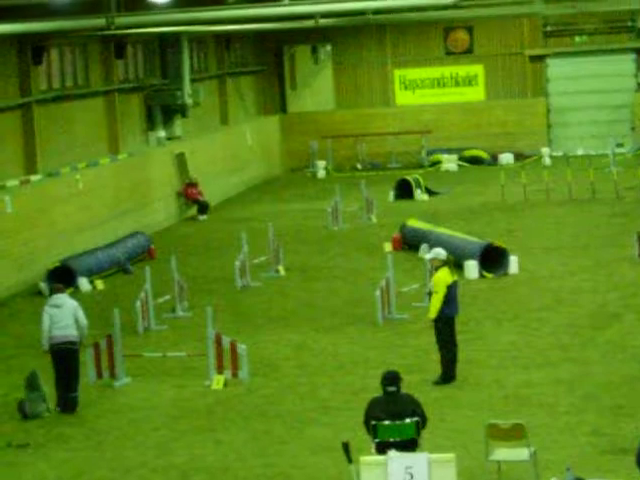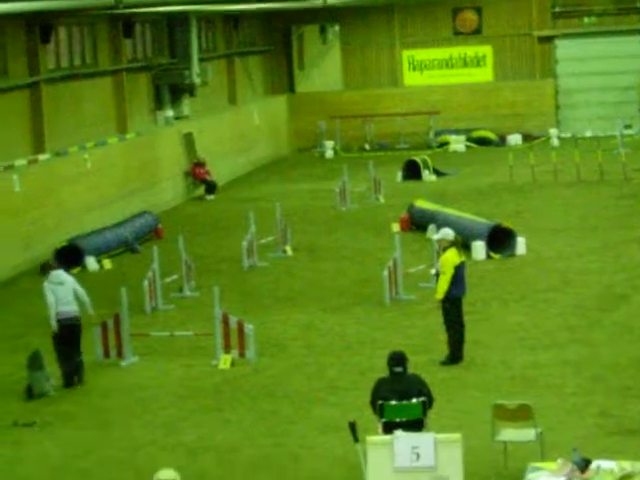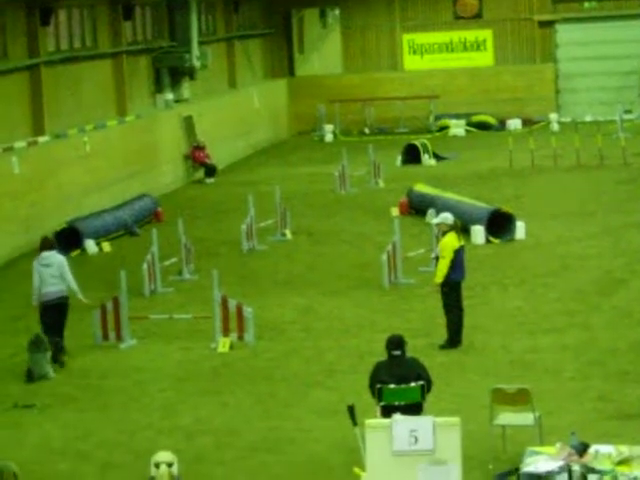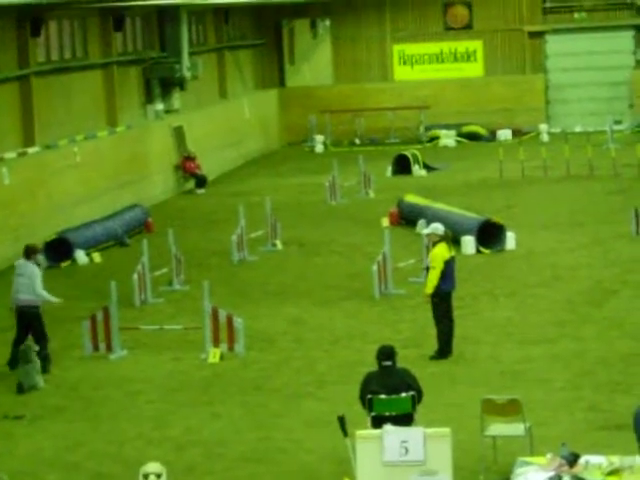
dt=0.5s
person 1, frame 1
left shoulder: (439, 276)
right shoulder: (449, 272)
left elbow: (437, 298)
left wrist: (431, 315)
left hip: (442, 315)
right hip: (450, 312)
left knee: (444, 345)
right knee: (451, 343)
left ankle: (446, 376)
right ankle: (451, 373)
person 1, frame 2
left shoulder: (447, 257)
right shoulder: (457, 252)
left elbow: (445, 278)
left wrist: (439, 296)
left hip: (450, 295)
right hip: (458, 293)
left knee: (451, 325)
right knee: (458, 324)
left ankle: (454, 356)
right ankle: (458, 354)
person 1, frame 3
left shoulder: (447, 241)
right shoulder: (457, 237)
left elbow: (444, 262)
left wrist: (438, 280)
left hip: (449, 279)
right hip: (457, 277)
left knee: (450, 310)
right knee: (457, 308)
left ankle: (452, 341)
right ankle: (456, 338)
person 1, frame 4
left shoulder: (437, 252)
right shoulder: (447, 247)
left elbow: (434, 273)
left wrist: (429, 290)
left hip: (439, 290)
right hip: (447, 287)
left knee: (441, 320)
right knee: (447, 318)
left ankle: (443, 351)
right ankle: (447, 348)
person 2, frame 1
left shoulder: (48, 306)
right shoulder: (73, 303)
left elbow: (45, 327)
right elbow: (83, 323)
left wrist: (45, 345)
right wrist: (82, 338)
left hip: (55, 343)
right hip: (71, 341)
left knee: (60, 375)
right knee: (72, 375)
left ankle: (61, 404)
right ankle: (71, 405)
person 2, frame 2
left shoulder: (47, 283)
right shoulder: (69, 278)
left elbow: (51, 303)
right elbow: (82, 294)
left wrist: (53, 323)
right wrist: (90, 309)
left hip: (60, 318)
right hip: (74, 316)
left knee: (62, 351)
right knee: (75, 349)
left ankle: (69, 380)
right ankle: (78, 374)
person 2, frame 3
left shoulder: (37, 262)
right shoulder: (60, 259)
left elbow: (36, 283)
right elbow: (68, 277)
left wrist: (35, 300)
right wrist: (78, 293)
left hip: (46, 299)
right hip: (61, 297)
left knee: (48, 330)
right knee: (59, 328)
left ankle: (59, 352)
right ankle: (56, 356)
person 2, frame 4
left shoulder: (18, 268)
right shoulder: (34, 269)
left elbow: (14, 289)
right elbow: (38, 290)
left wrist: (14, 304)
right wrist: (51, 298)
left hip: (20, 306)
right hip: (32, 306)
left knee: (20, 336)
right knee: (41, 337)
left ankle: (13, 363)
right ankle: (44, 365)
